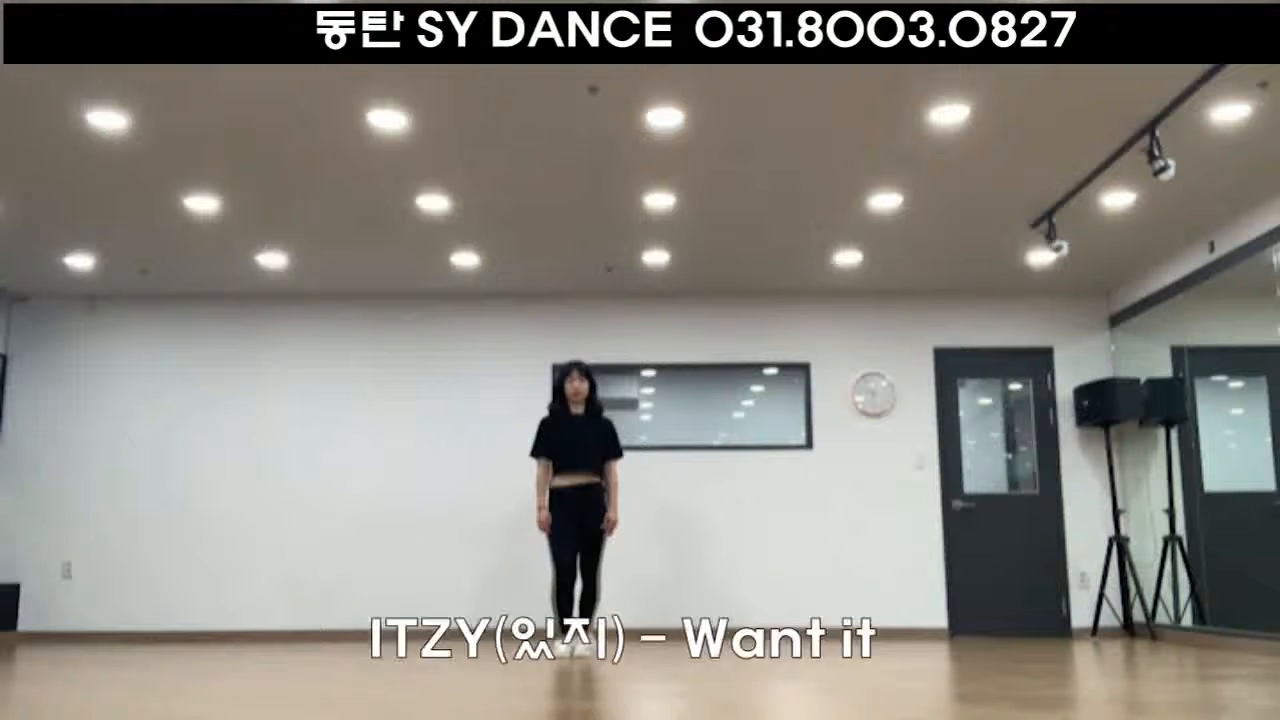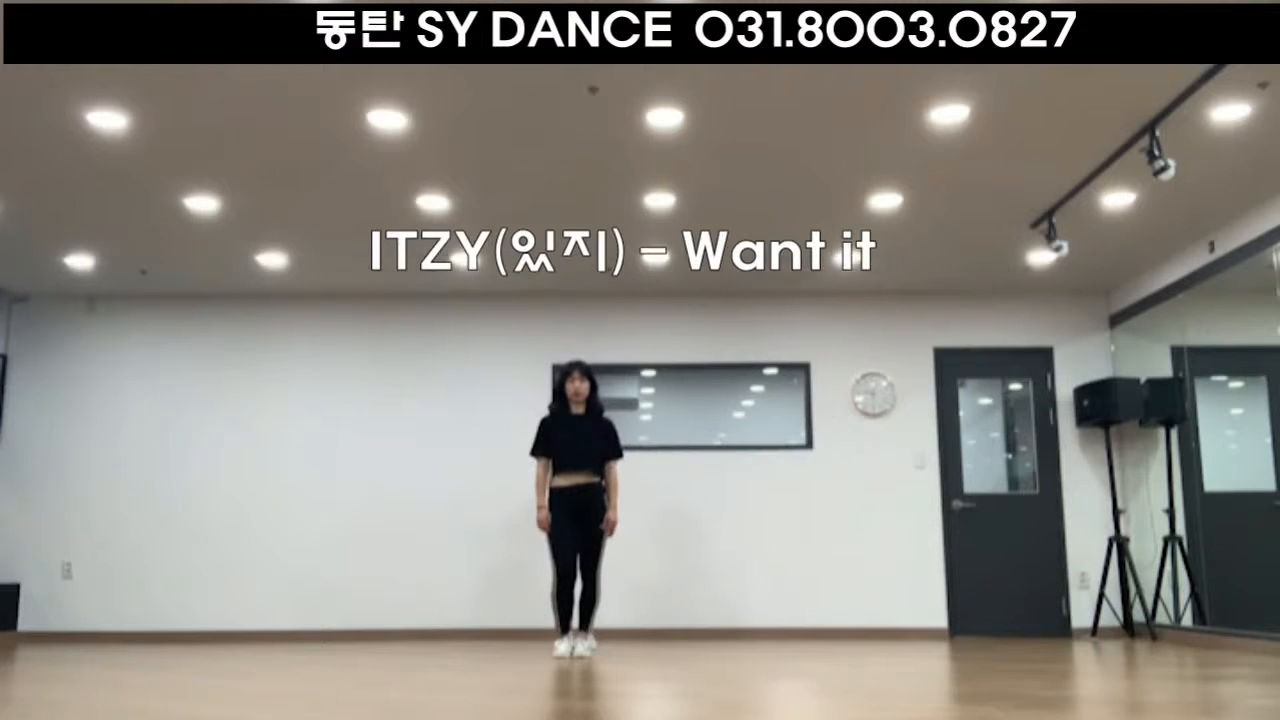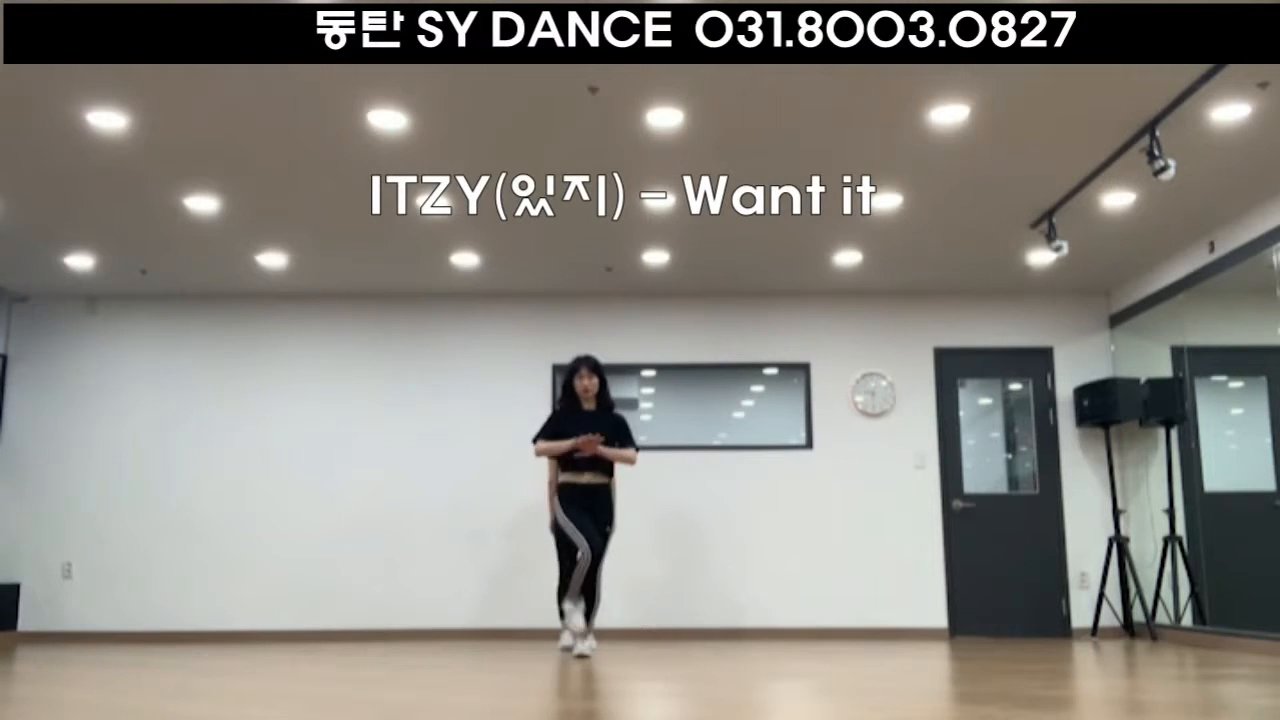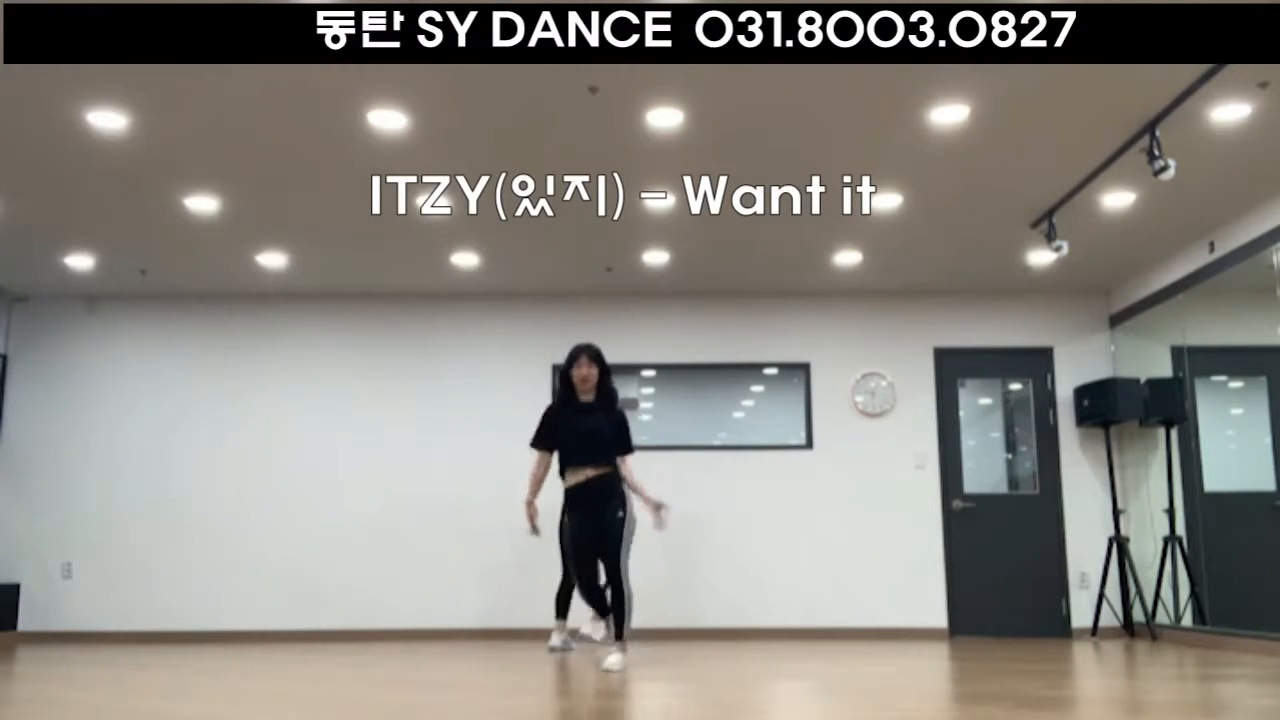
dt=0.7s
person 1, frame 1
left shoulder: (603, 425)
right shoulder: (550, 424)
left elbow: (611, 470)
right elbow: (543, 468)
left wrist: (613, 508)
right wrist: (541, 507)
left hip: (593, 500)
right hip: (561, 501)
left knee: (589, 571)
right knee: (563, 571)
left ankle: (585, 634)
right ankle: (563, 635)
person 1, frame 2
left shoulder: (603, 425)
right shoulder: (550, 423)
left elbow: (611, 469)
right elbow: (542, 467)
left wrist: (613, 508)
right wrist: (541, 506)
left hip: (593, 501)
right hip: (561, 501)
left knee: (590, 571)
right knee: (564, 571)
left ankle: (584, 634)
right ankle: (564, 635)
person 1, frame 3
left shoulder: (613, 420)
right shoulder: (561, 416)
left elbow: (631, 456)
right elbow: (539, 448)
left wrist: (599, 450)
right wrist: (575, 443)
left hip: (601, 499)
right hip: (569, 496)
left knee: (594, 568)
right knee: (585, 550)
left ankle: (582, 632)
right ankle: (570, 602)
person 1, frame 4
left shoulder: (612, 414)
right shoulder: (557, 412)
left elbow: (621, 463)
right elbow: (543, 457)
left wrist: (646, 497)
right wrist: (531, 498)
left hip: (611, 495)
right hip: (577, 501)
left knee: (617, 569)
right knee: (583, 578)
left ankle: (619, 646)
right ankle: (609, 619)
